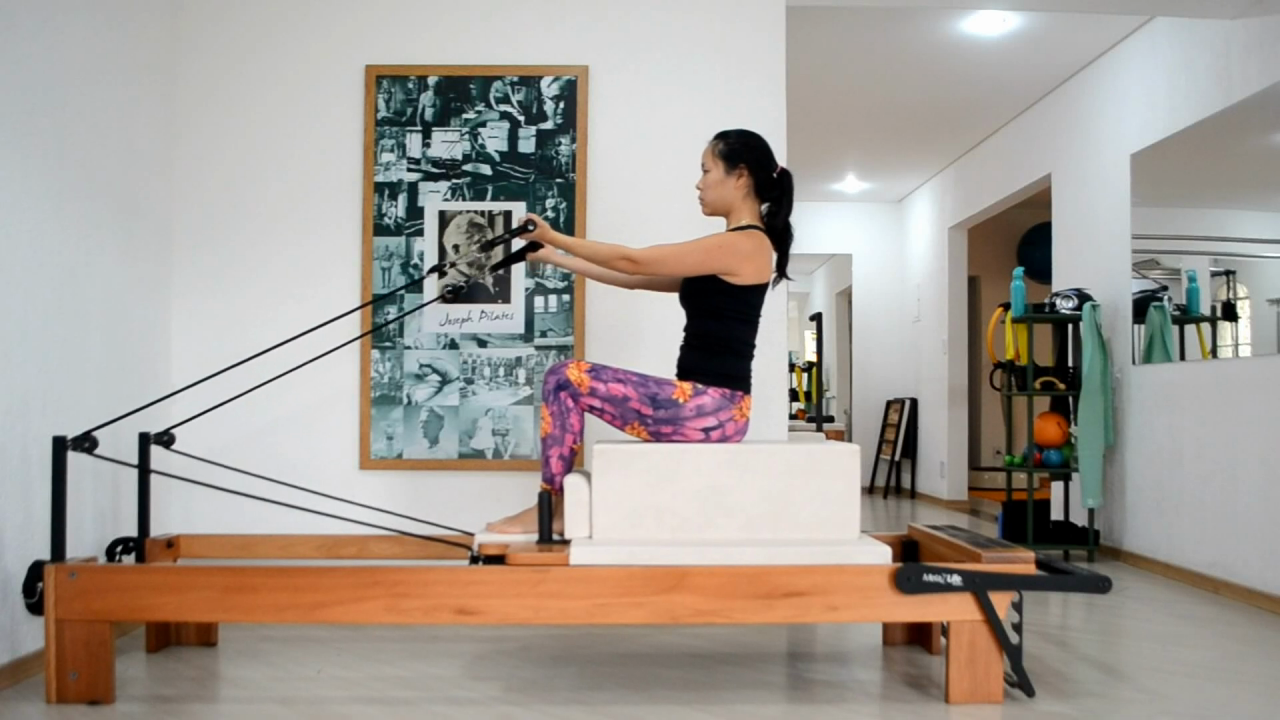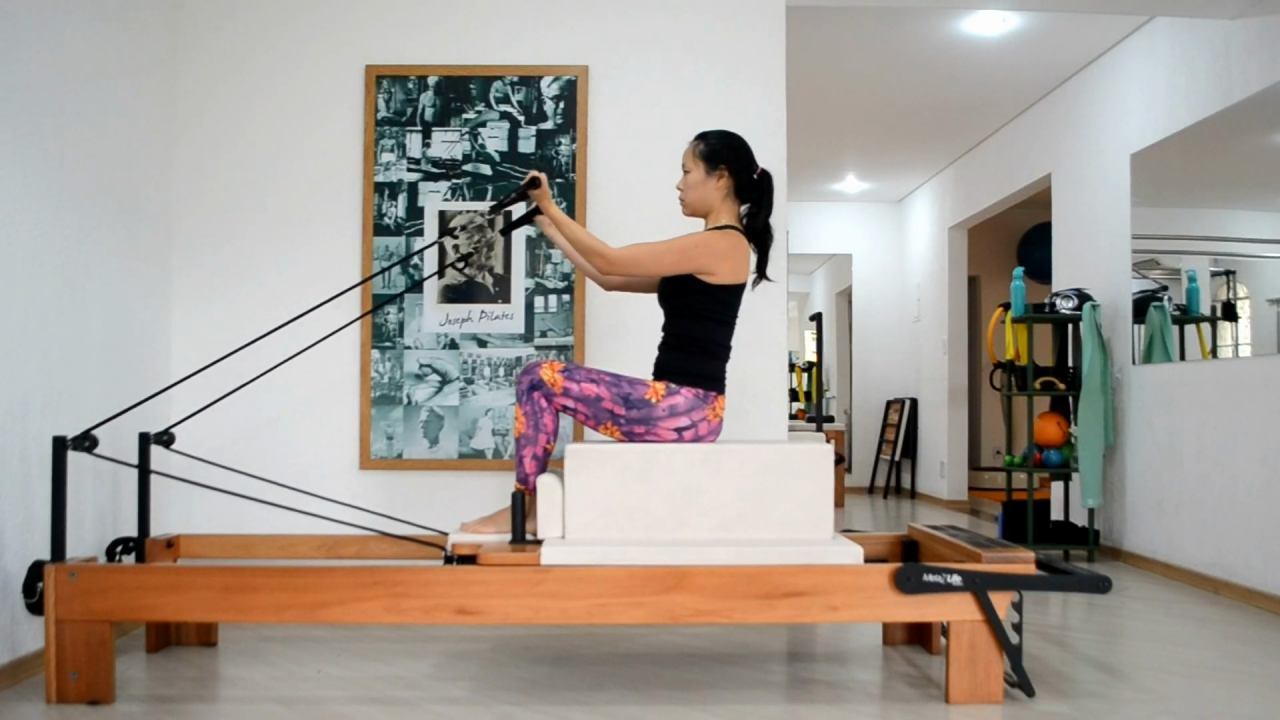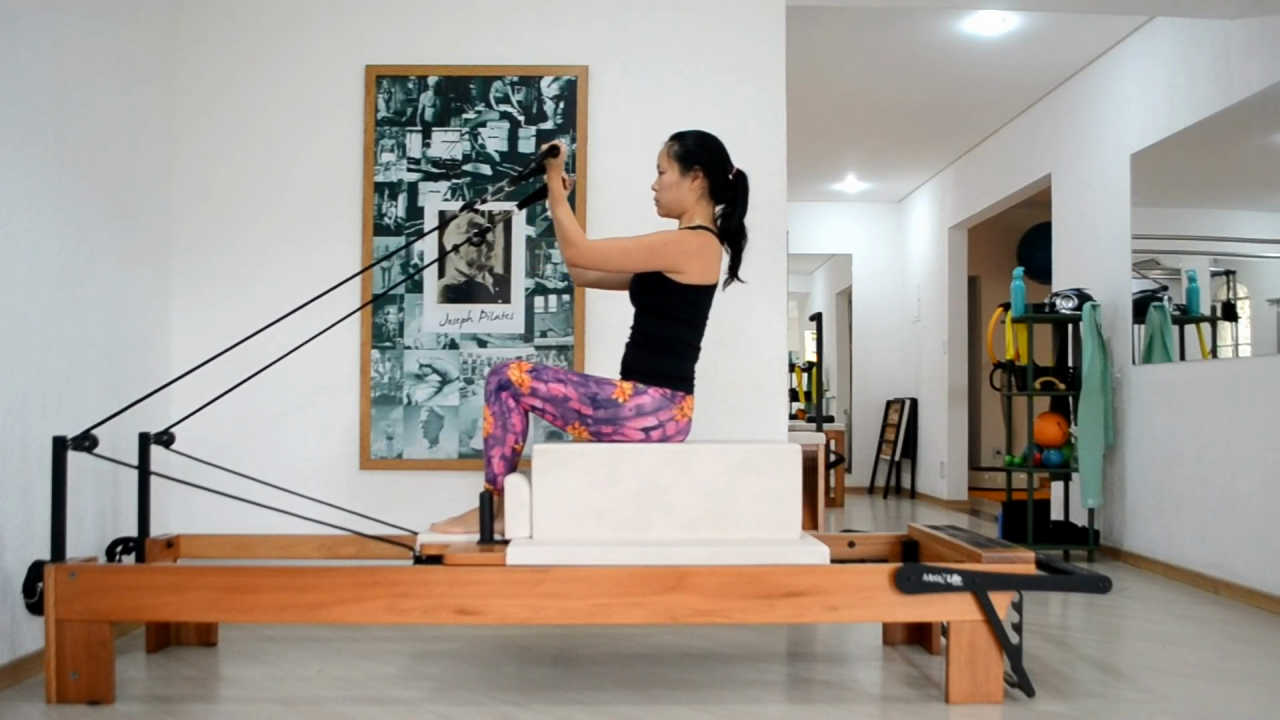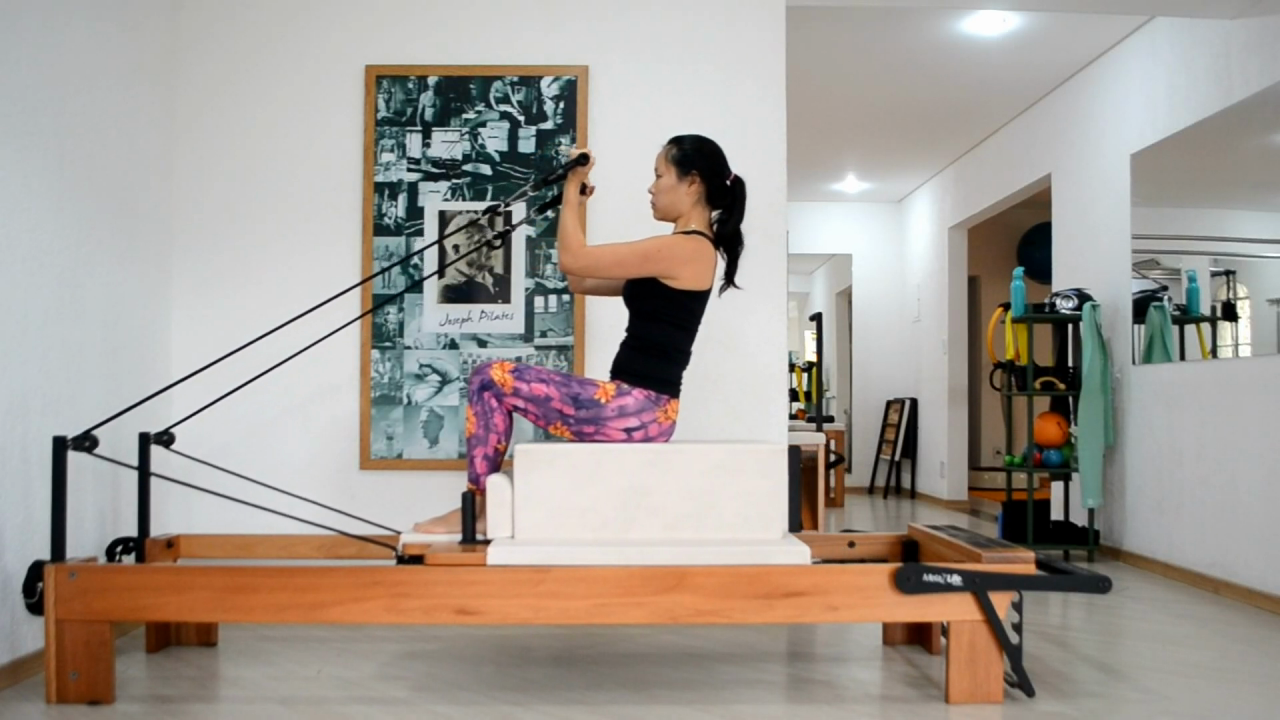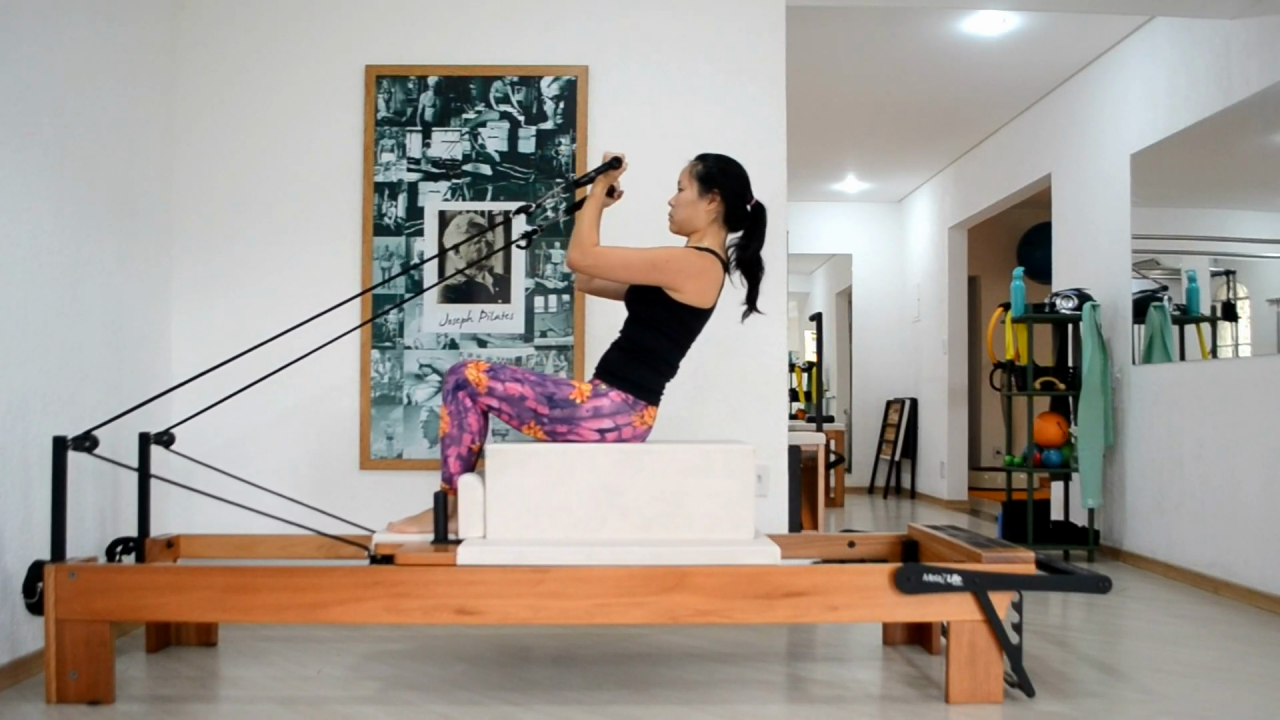
dt=1s
person 1, frame 1
left shoulder: (744, 245)
right shoulder: (724, 253)
left elbow: (633, 261)
right elbow: (633, 278)
left wrist: (555, 237)
right wrist: (554, 257)
left hip: (713, 408)
right hip: (704, 405)
left knee: (566, 378)
right knee: (570, 381)
left ankle: (552, 509)
right ankle: (557, 507)
person 1, frame 2
left shoulder: (722, 244)
right shoulder: (706, 251)
left elbow: (610, 261)
right elbow: (610, 278)
left wrist: (551, 208)
right wrist: (550, 228)
left hip: (685, 408)
right hip: (681, 405)
left knee: (540, 379)
right knee: (546, 382)
left ankle: (526, 509)
right ankle: (530, 508)
person 1, frame 3
left shoulder: (691, 244)
right shoulder: (684, 249)
left elbow: (579, 253)
right elbow: (584, 273)
left wrist: (554, 183)
right wrist: (557, 198)
left hip: (653, 409)
right hip: (652, 406)
left knee: (507, 379)
right knee: (514, 381)
left ankle: (495, 509)
right ankle: (502, 507)
person 1, frame 4
left shoulder: (684, 249)
right shoulder: (682, 252)
left elbow: (574, 261)
right elbow: (581, 281)
left wrist: (572, 187)
right wrist: (574, 204)
left hip: (636, 410)
right hip: (638, 408)
left knee: (491, 379)
right knee: (499, 382)
left ankle: (476, 509)
right ankle: (484, 508)
person 1, frame 5
left shoulder: (693, 264)
right shoulder: (690, 268)
left elbow: (580, 258)
right elbow: (588, 280)
left wrist: (599, 188)
right wrist: (597, 205)
left hip: (613, 412)
right hip: (617, 408)
left knee: (467, 379)
right knee: (477, 381)
left ankle: (451, 508)
right ankle: (459, 506)
